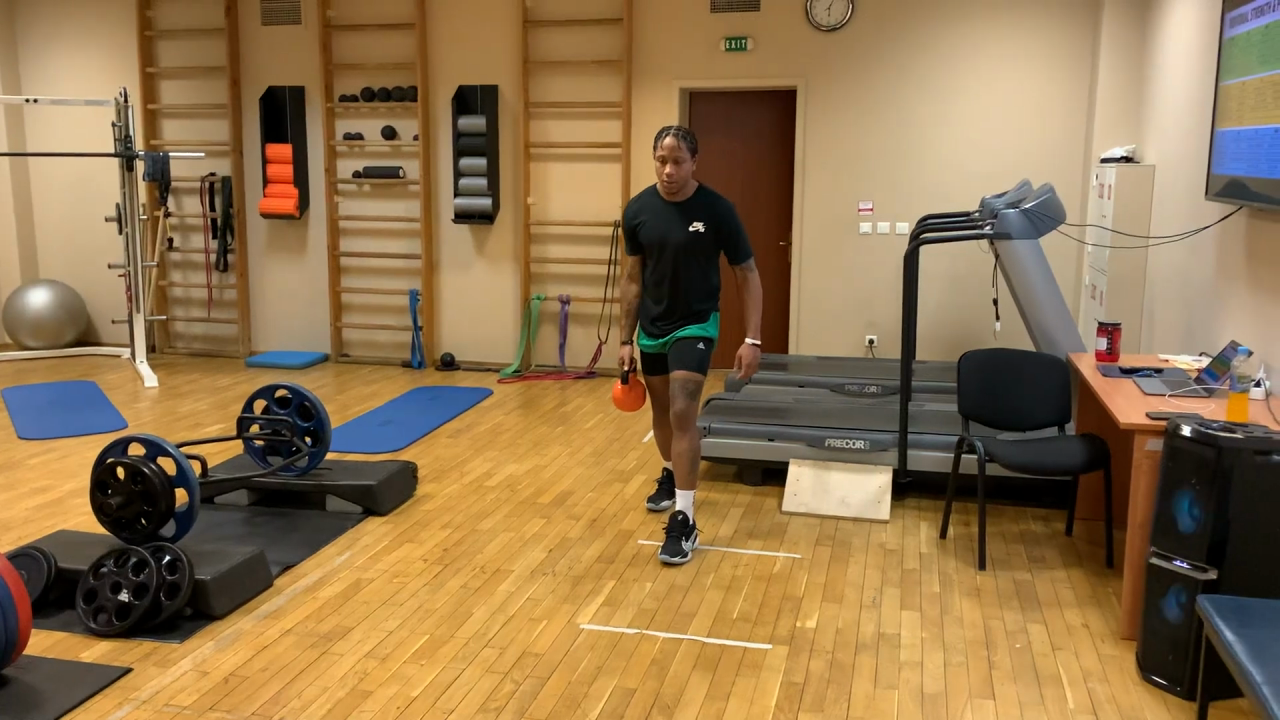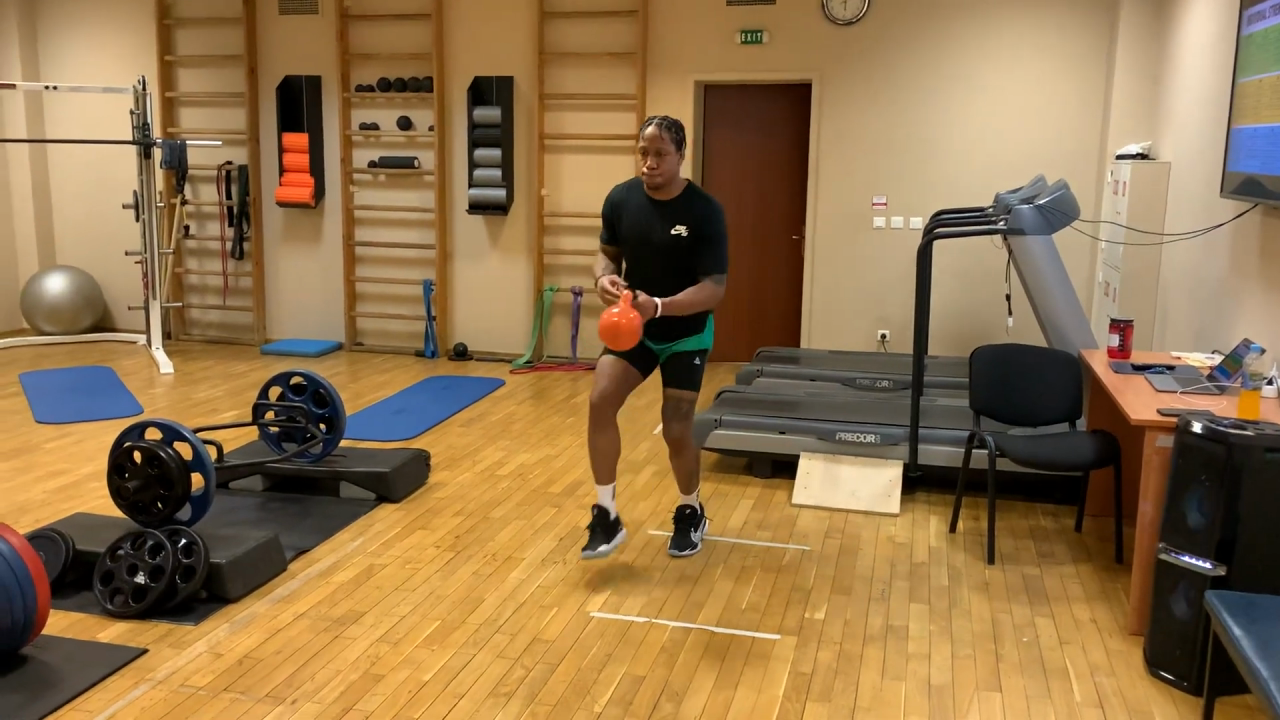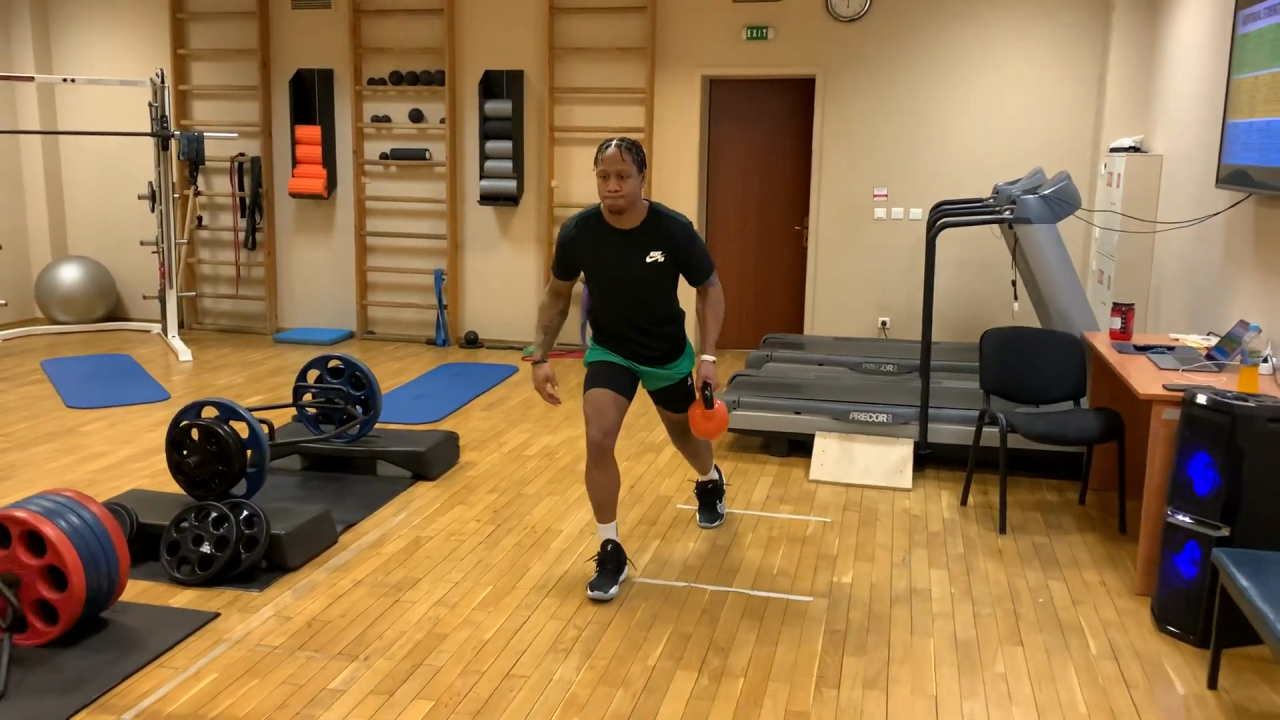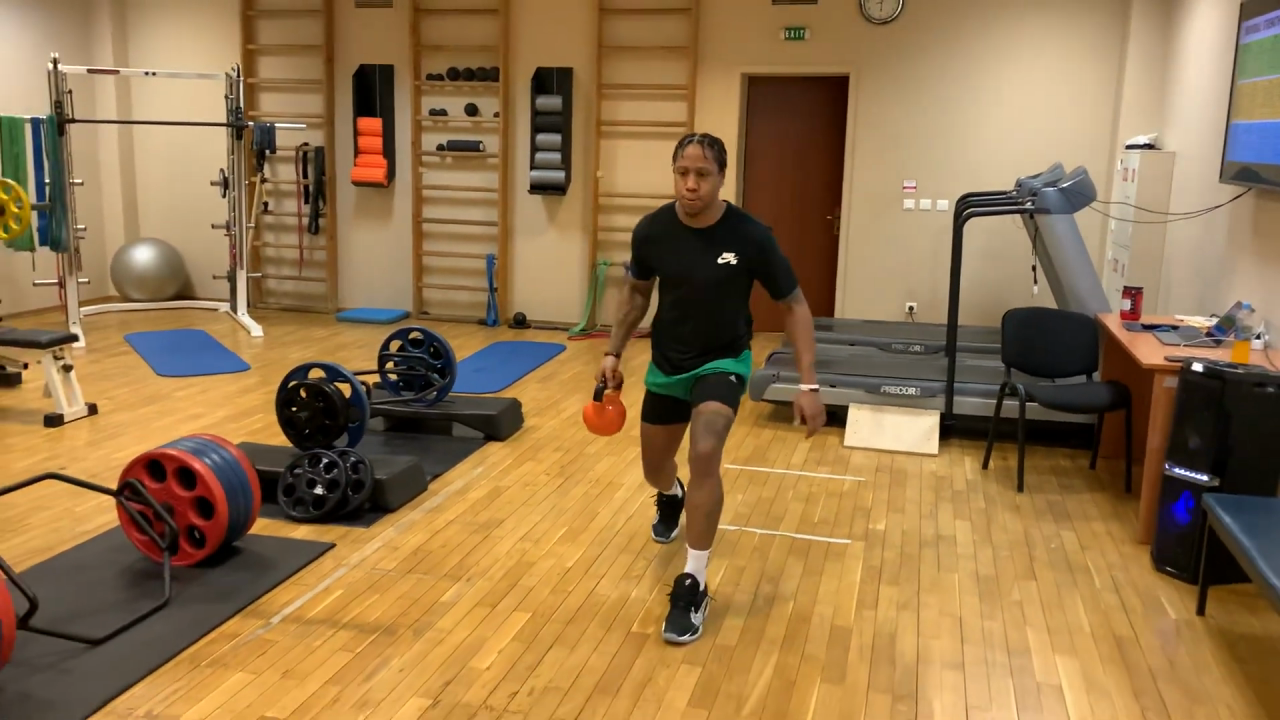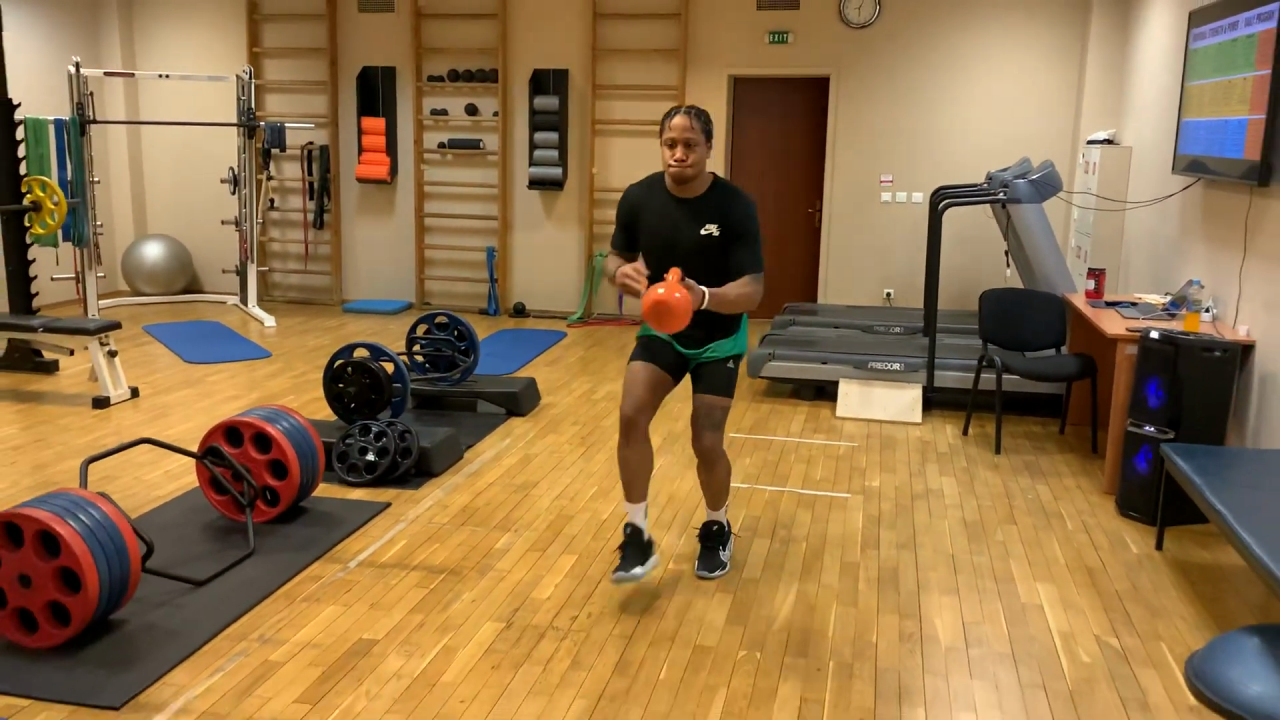
dt=1s
person 1, frame 1
left shoulder: (717, 210)
right shoulder: (637, 210)
left elbow: (747, 274)
right elbow: (633, 278)
left wrist: (752, 338)
right wrist: (626, 339)
left hip: (695, 325)
right hip: (651, 327)
left knee: (682, 413)
right knee: (660, 410)
left ankle: (684, 520)
right ankle: (670, 476)
person 1, frame 2
left shoulder: (704, 211)
right shoulder: (620, 200)
left elbow: (715, 287)
right elbow: (608, 252)
left wrist: (662, 305)
right wrist: (605, 278)
left hip: (686, 331)
left knee: (676, 430)
right knee: (600, 404)
left ankle: (691, 513)
right ankle: (605, 514)
person 1, frame 3
left shoulder: (674, 229)
right shoulder: (577, 232)
left elbow: (710, 287)
right elbow: (558, 294)
left wrist: (707, 355)
right wrist: (541, 355)
left hip: (669, 353)
right hip: (609, 349)
left knee: (688, 438)
right knee: (598, 442)
left ankle: (710, 481)
right ankle: (610, 551)
person 1, frame 4
left shoulder: (750, 236)
right shoulder: (651, 230)
left elbow: (795, 306)
left wrist: (809, 384)
right wrist: (613, 351)
left hip: (723, 362)
right hip: (665, 363)
left knee: (704, 455)
right knee: (654, 468)
left ankle: (692, 584)
right ankle: (671, 497)
person 1, frame 5
left shoulder: (734, 205)
right shoulder: (638, 199)
left elbow: (752, 288)
right elbow: (619, 258)
left wrist: (705, 295)
right wrist: (624, 273)
left hip: (719, 336)
right hip: (662, 329)
left knee: (706, 443)
right knee: (631, 417)
left ankle: (716, 529)
right ankle: (637, 536)
